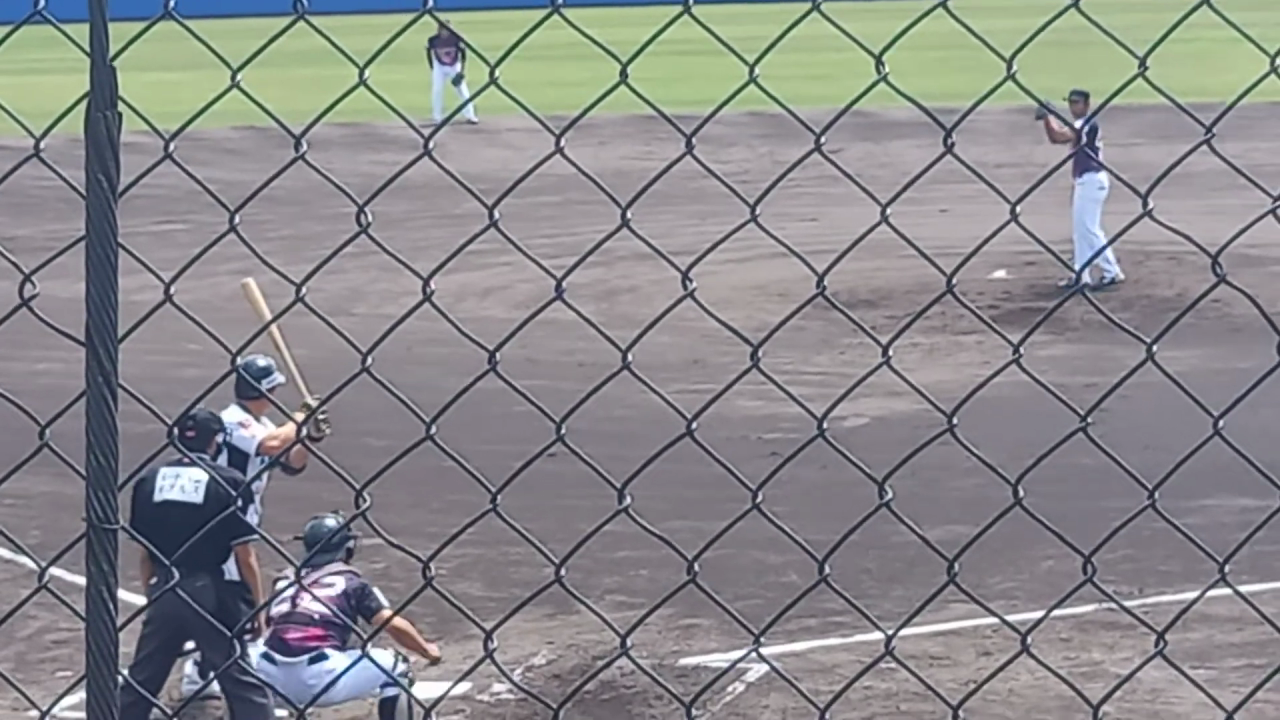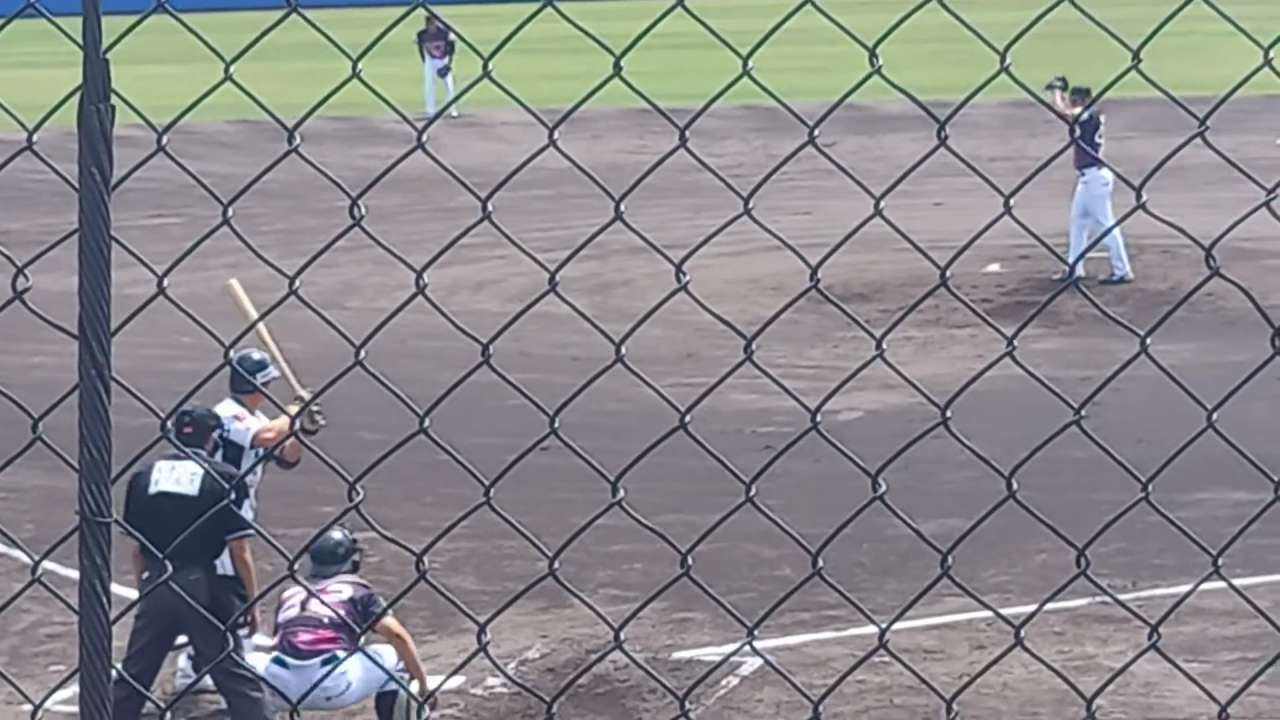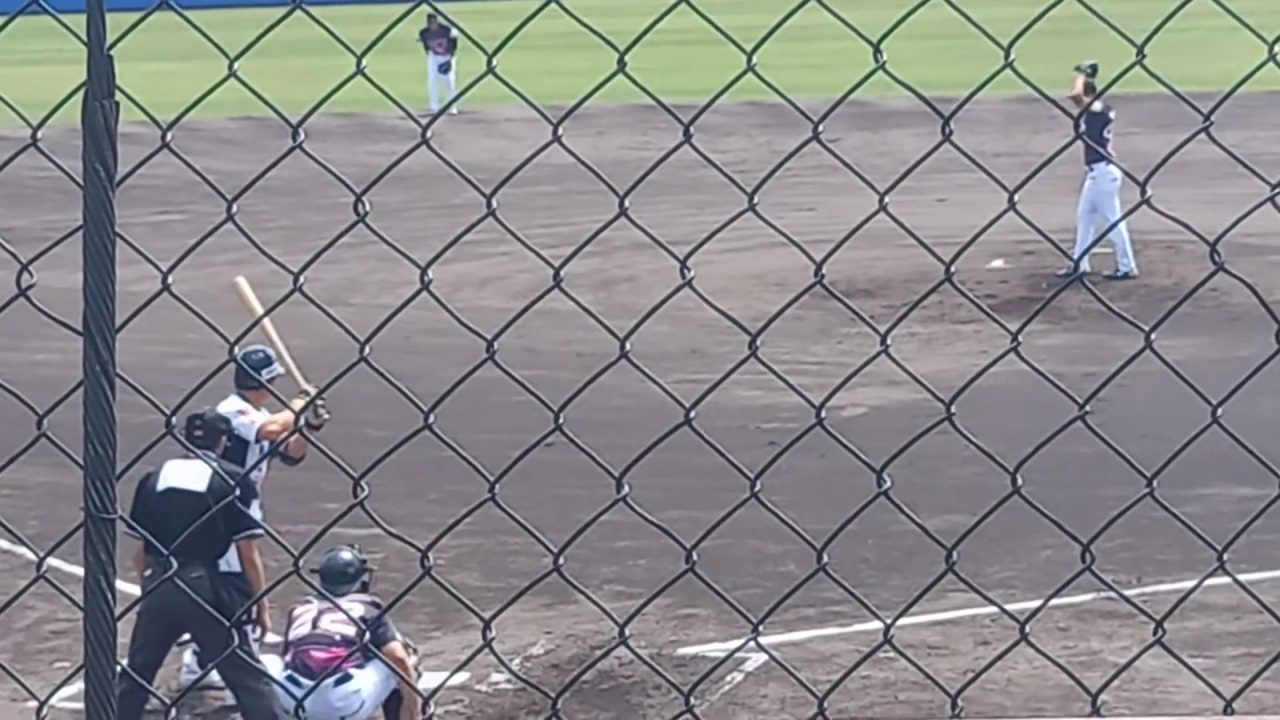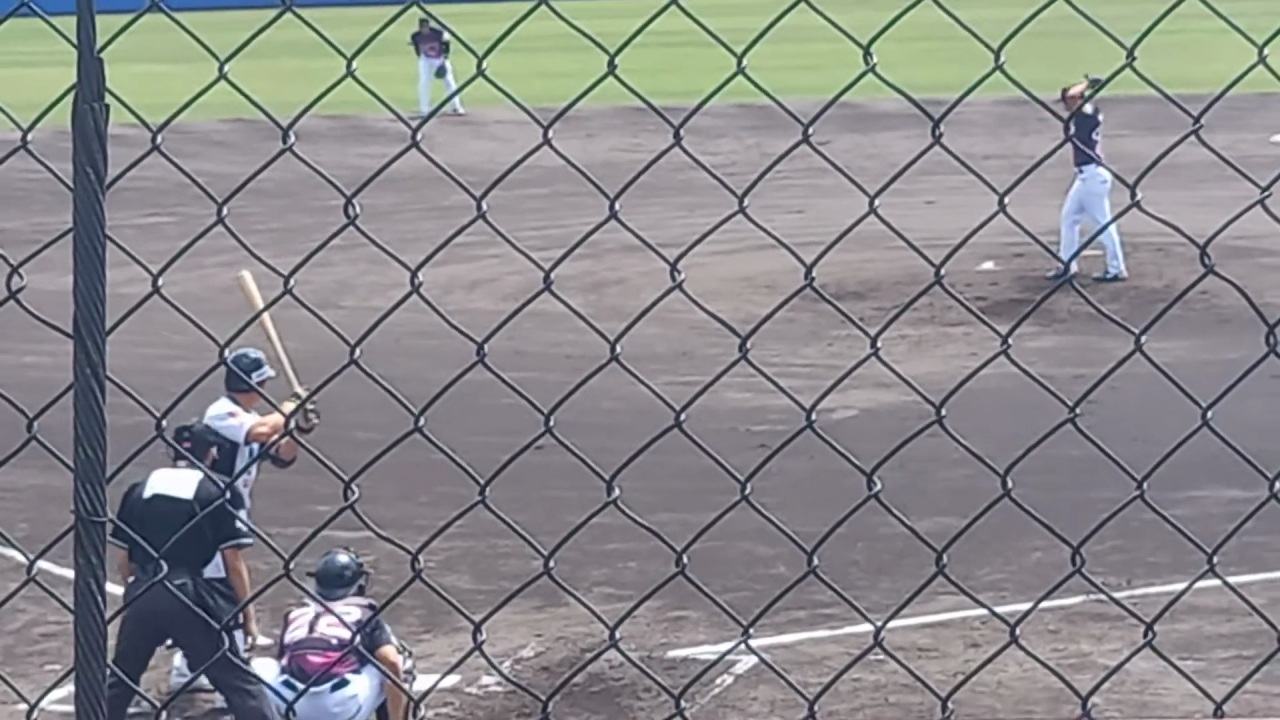
dt=0.2s
person 1, frame 1
left shoulder: (260, 423)
right shoulder: (233, 420)
left elbow: (292, 463)
right elbow: (271, 445)
left wrist: (310, 436)
right wrist: (300, 416)
left knee: (228, 605)
right knee: (240, 608)
left ankle: (200, 673)
right ankle: (219, 682)
person 1, frame 2
left shoulder: (253, 417)
right shoulder: (227, 415)
left elbow: (286, 457)
right elbow: (266, 436)
left wrist: (305, 429)
right wrist: (294, 409)
left knee: (219, 599)
right knee: (236, 602)
left ankle: (192, 669)
person 1, frame 3
left shoulder: (258, 414)
right shoulder: (232, 411)
left elbow: (291, 453)
right elbow: (272, 429)
left wrist: (310, 426)
right wrist: (298, 403)
right knee: (244, 600)
left ankle: (197, 667)
person 1, frame 4
left shoulder: (248, 417)
right shoulder: (222, 413)
left elbow: (282, 455)
right elbow: (261, 432)
left wrist: (299, 429)
right wrist: (289, 406)
left ankle: (186, 671)
person 2, frame 1
left shoulder: (148, 481)
right shoulder: (229, 482)
left elbow: (145, 554)
right elbow: (244, 556)
right wrist: (258, 605)
left hip: (164, 593)
right hip: (207, 592)
left knee: (142, 678)
right knee: (242, 680)
person 2, frame 2
left shoulder: (144, 475)
right shoulder: (223, 477)
left elbow: (138, 549)
right elbow: (239, 551)
left hip: (156, 588)
right hip: (200, 587)
left knee: (134, 673)
right knee: (237, 676)
person 2, frame 3
left shoulder: (155, 477)
right shoulder: (231, 479)
left elbow: (140, 550)
right elbow: (247, 551)
left hip: (158, 586)
right hip: (203, 585)
left knee: (137, 670)
right knee: (247, 673)
person 2, frame 4
left shoulder: (141, 487)
right shoulder: (219, 490)
left elbow: (124, 560)
right elbow: (232, 560)
right wrist: (247, 614)
left hip: (143, 594)
right hip: (188, 594)
left knee: (121, 677)
right knee: (238, 679)
person 3, frame 1
left shoulder: (1089, 123)
right shoulder: (1078, 125)
left elbow: (1062, 136)
right elbow: (1055, 139)
left wrist: (1049, 120)
right wrist: (1047, 120)
left hip: (1092, 181)
right hip: (1084, 181)
left knee: (1089, 229)
right knee: (1080, 230)
left ankle: (1112, 272)
right ankle: (1081, 275)
person 3, frame 2
left shoulder: (1089, 115)
right shoulder: (1084, 117)
left elbow: (1059, 111)
right elbow: (1063, 112)
left wrist: (1057, 91)
right wrist: (1060, 92)
left hip: (1095, 177)
right hip: (1088, 177)
left knee: (1106, 224)
right knee: (1077, 222)
left ankle: (1122, 271)
right ankle: (1074, 268)
person 3, frame 3
left shoulder: (1099, 109)
right shoulder: (1098, 111)
left elbow: (1075, 95)
right elbow: (1078, 97)
left wrist: (1082, 75)
right wrist: (1086, 76)
left hip: (1104, 172)
right hip: (1096, 173)
left knee: (1113, 221)
right knee: (1084, 218)
left ankle: (1127, 267)
right ankle: (1080, 264)
person 3, frame 4
left shoulder: (1089, 112)
right shoulder: (1081, 115)
left elbow: (1072, 95)
right elbow: (1071, 98)
left wrist: (1086, 84)
right wrist: (1088, 85)
left hip: (1093, 175)
right hip: (1085, 175)
left knee: (1103, 223)
right knee: (1068, 218)
left ankle: (1117, 269)
right ankle: (1068, 266)
person 4, frame 1
left shoulder: (285, 581)
right shoulder: (351, 583)
right elbow: (395, 626)
right wrist: (427, 650)
left hip: (273, 674)
right hip: (320, 673)
right knee: (394, 666)
person 4, frame 2
left shoulder: (290, 592)
right shoulder: (358, 592)
right elbow: (396, 634)
right wrist: (423, 682)
left hip: (284, 680)
right hip: (334, 681)
left knee: (248, 660)
right knee: (393, 658)
person 4, frame 3
left shoulder: (301, 611)
right shoulder: (369, 610)
right elbow: (399, 657)
left hip: (296, 700)
right hip: (347, 698)
right knee: (400, 663)
person 4, frame 4
left shoulder: (296, 614)
right shoulder: (366, 614)
right elbow: (391, 662)
left hip: (295, 706)
right hip: (344, 705)
left knee: (257, 667)
right knee: (400, 659)
